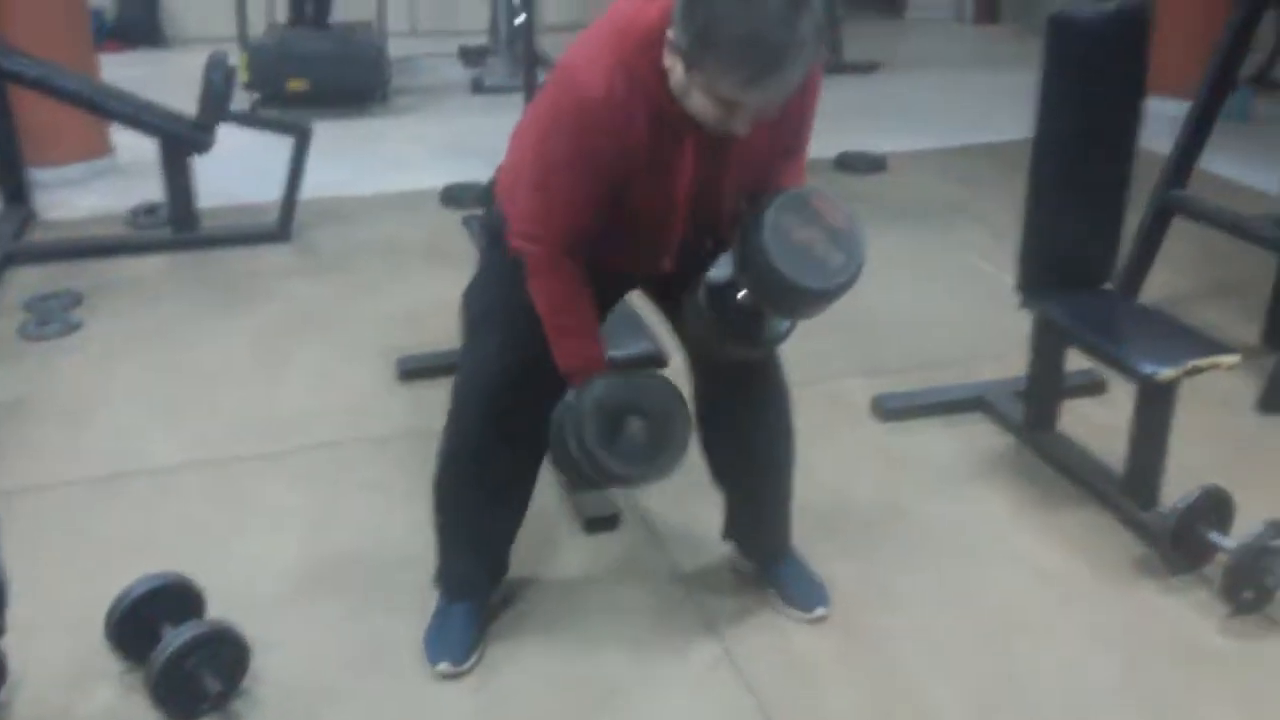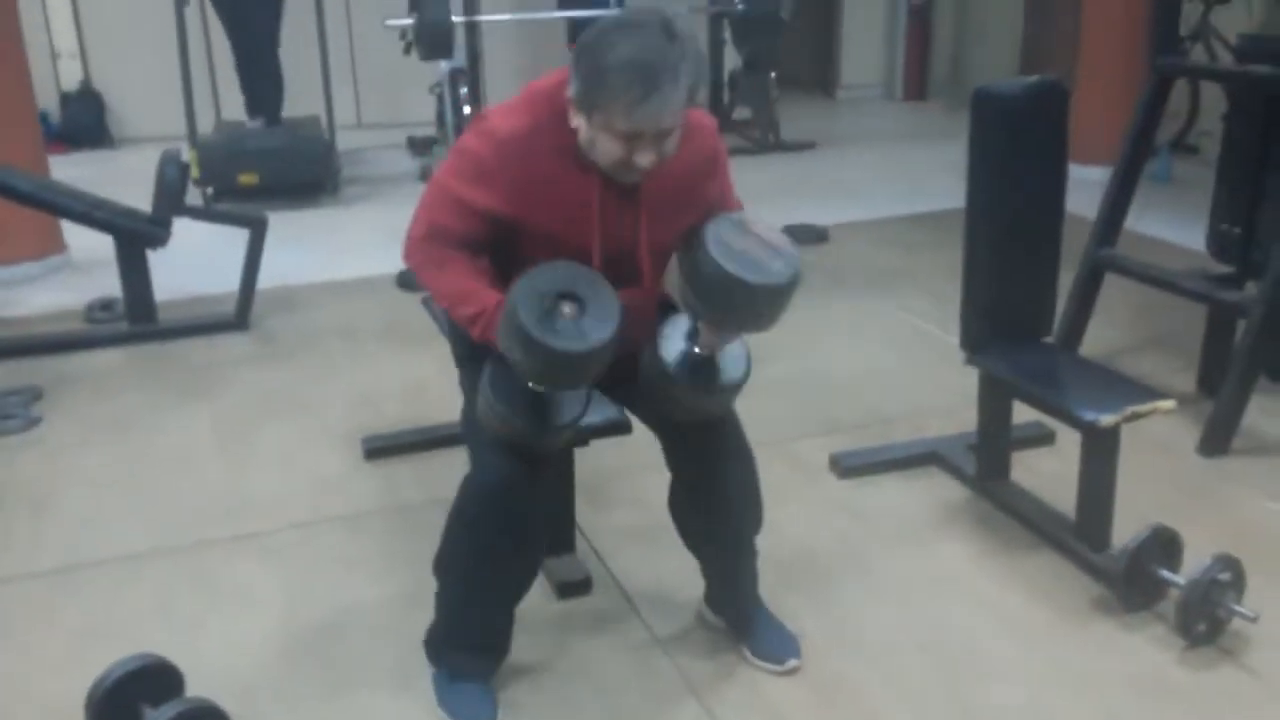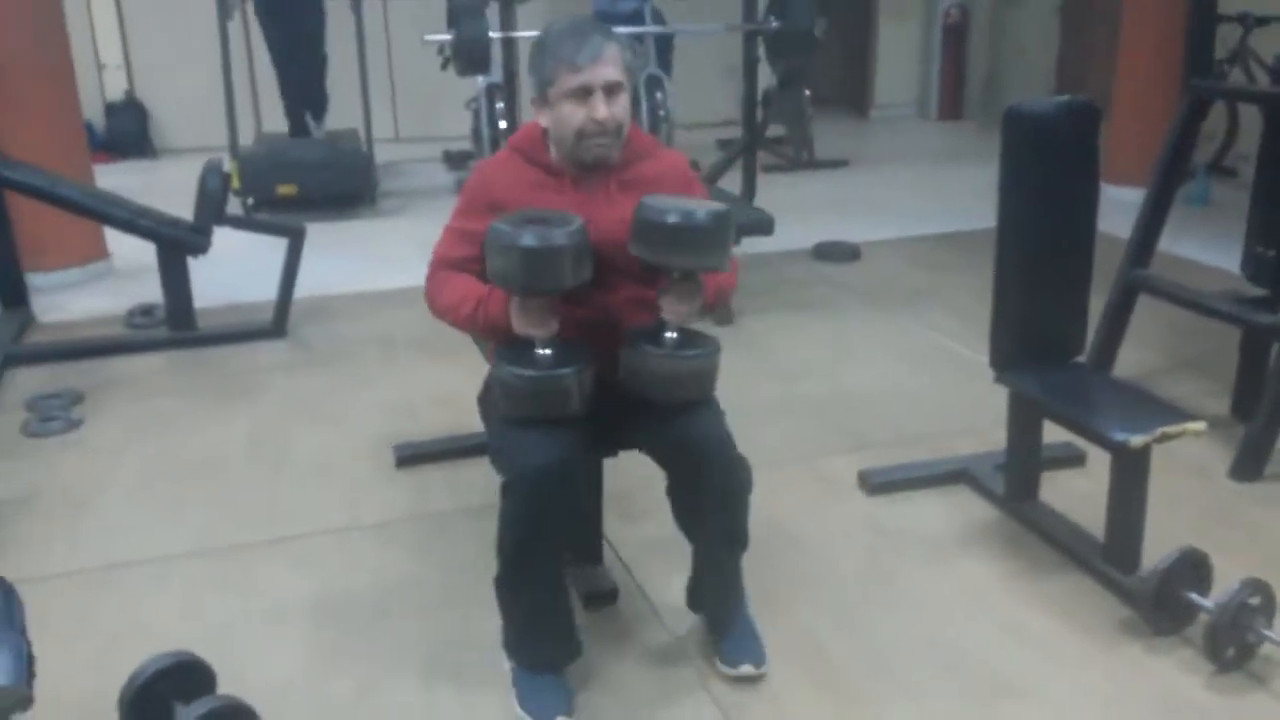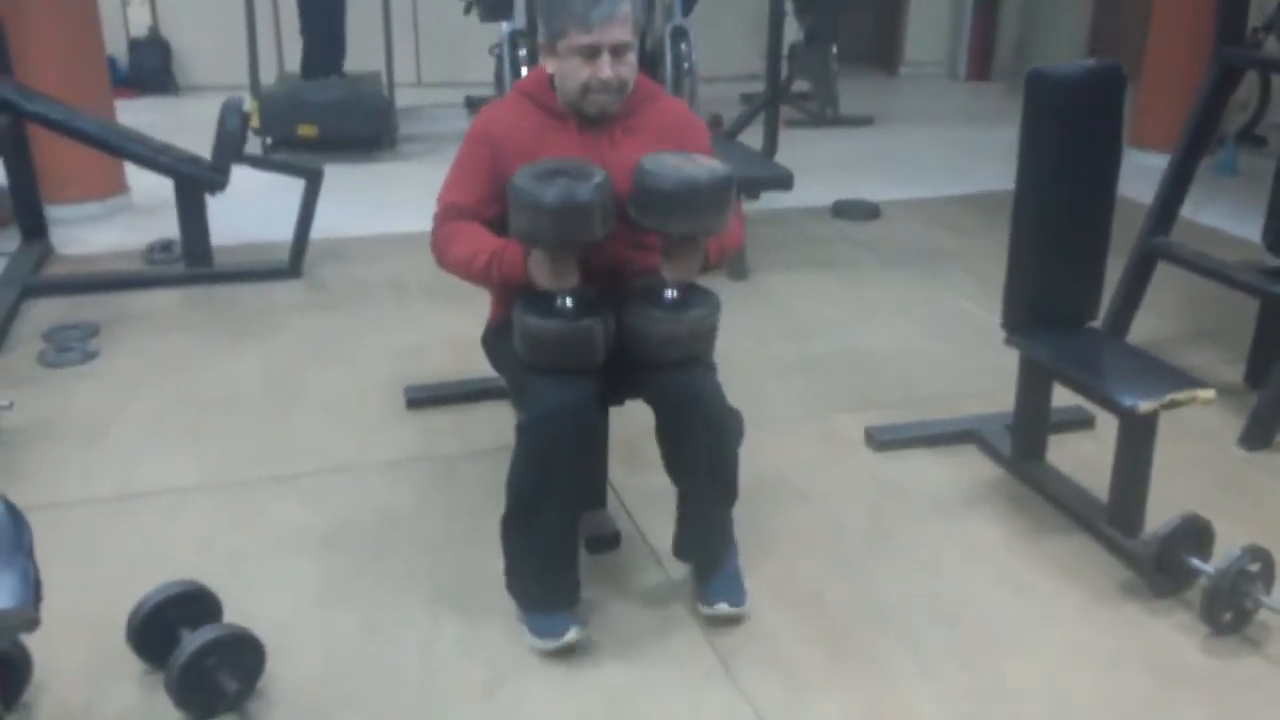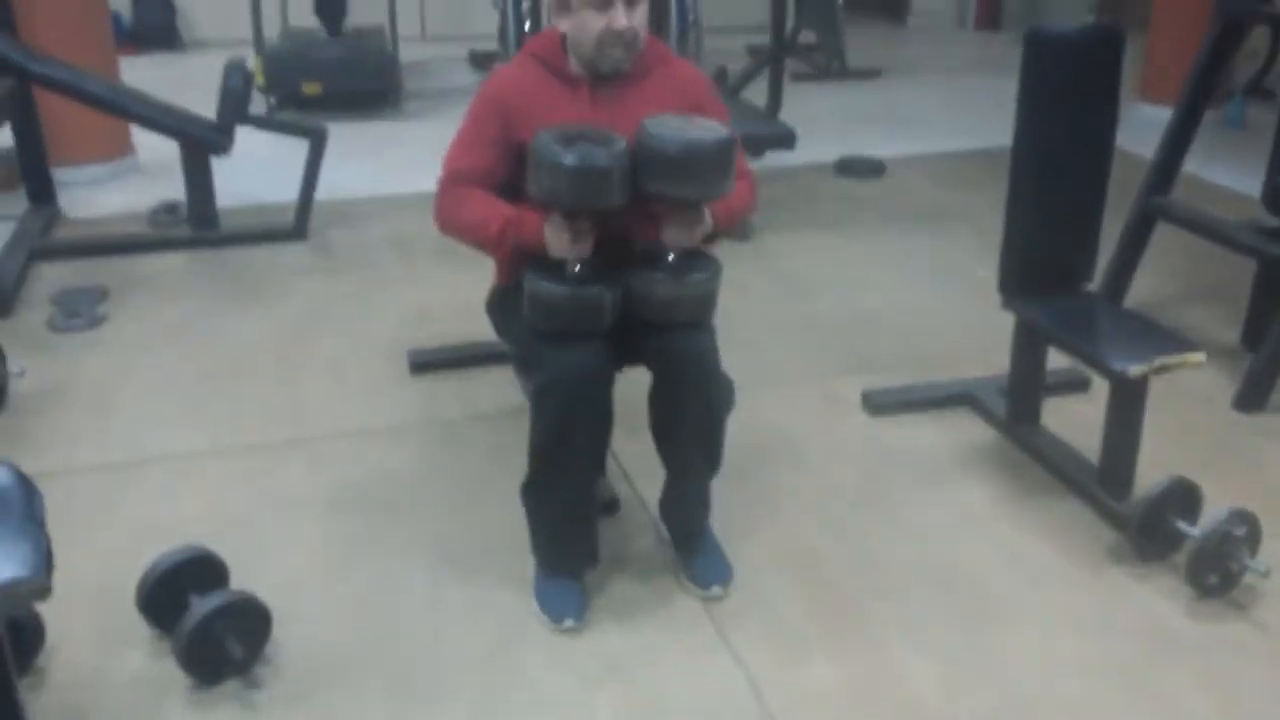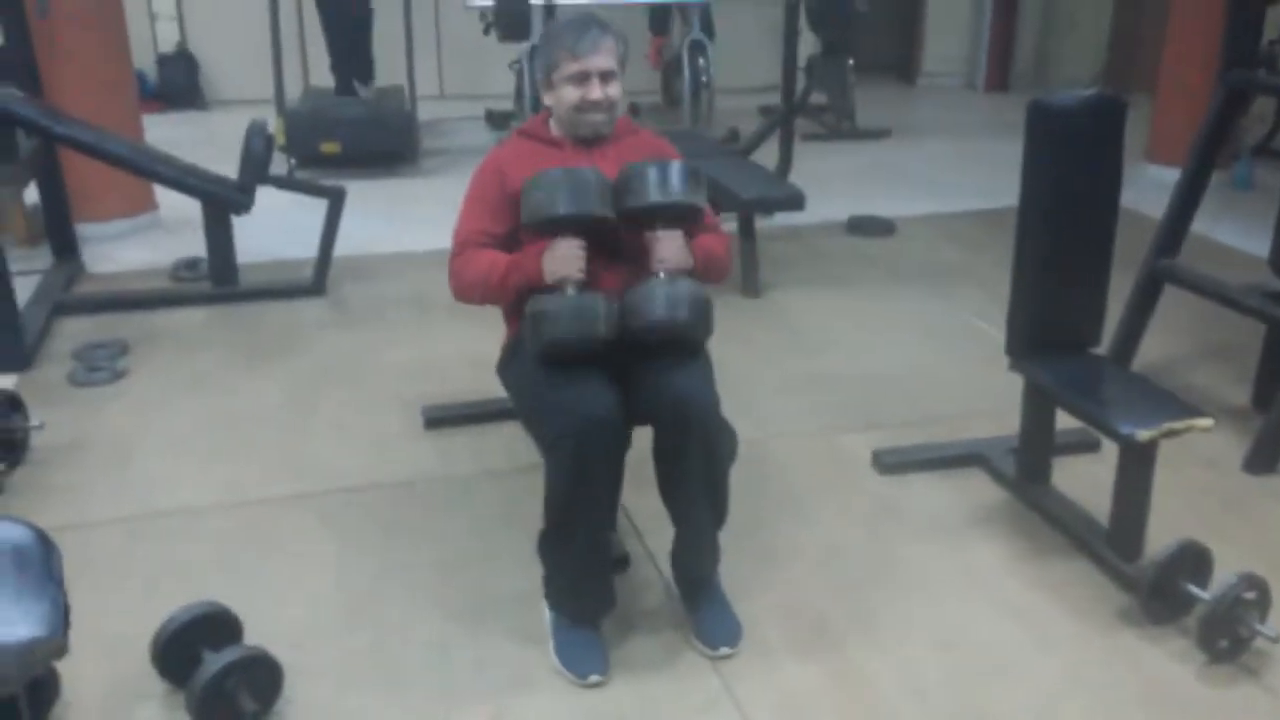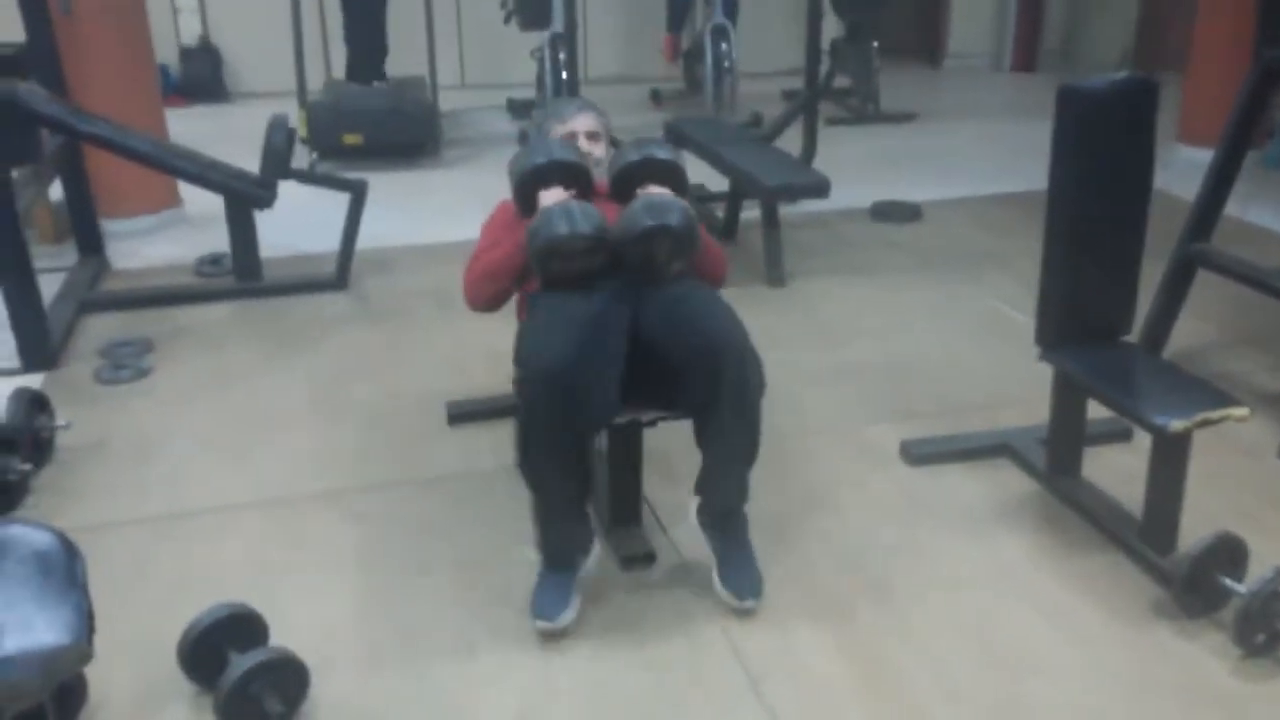
dt=0.7s
person 1, frame 1
left shoulder: (787, 70)
right shoulder: (593, 85)
left elbow: (781, 154)
right elbow: (546, 247)
right wrist: (590, 375)
left hip: (691, 231)
right hip: (555, 236)
left knee: (748, 367)
right knee: (497, 389)
left ankle: (766, 544)
right ankle: (464, 589)
person 1, frame 2
left shoulder: (699, 143)
right shoulder: (507, 142)
right elbow: (431, 242)
right wrist: (499, 324)
left hip: (639, 329)
left knee: (716, 446)
right knee: (504, 480)
left ankle: (736, 603)
right ankle: (461, 656)
person 1, frame 3
left shoulder: (667, 170)
right shoulder: (499, 179)
left elbow: (717, 261)
right elbow: (445, 280)
left wrist: (698, 291)
right wrist: (504, 313)
left knee: (712, 454)
right knee: (540, 473)
left ankle: (722, 606)
right ankle: (537, 655)
person 1, frame 4
left shoulder: (674, 121)
right shoulder: (502, 126)
left elbow: (725, 218)
right elbow: (452, 233)
left wrist: (699, 252)
right wrist: (523, 265)
left knee: (699, 400)
right knee: (560, 410)
left ankle: (712, 552)
right ankle: (539, 589)
person 1, frame 5
left shoulder: (683, 83)
right shoulder: (514, 88)
left elbow: (736, 178)
right elbow: (457, 199)
left wrist: (705, 217)
right wrist: (537, 232)
left knee: (696, 363)
right knee: (572, 375)
left ankle: (689, 522)
right ankle: (560, 554)
person 1, frame 6
left shoulder: (655, 152)
right shoulder: (509, 163)
left elbow: (717, 245)
right elbow: (466, 270)
left wrist: (688, 254)
right wrist: (537, 267)
left knee: (695, 409)
right knee: (589, 423)
left ankle: (698, 575)
right ankle: (573, 603)
person 1, frame 7
right shoulder: (518, 211)
left elbow: (714, 270)
right elbow: (479, 292)
left hip: (656, 292)
right hip: (570, 295)
left knee: (729, 354)
right knee: (551, 370)
left ankle: (724, 517)
right ankle: (565, 547)
